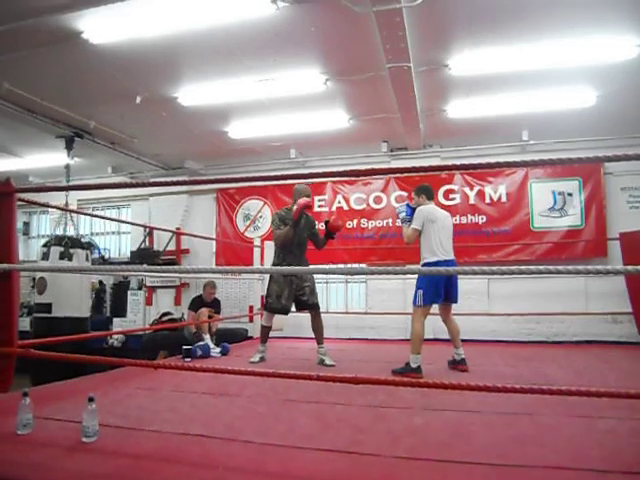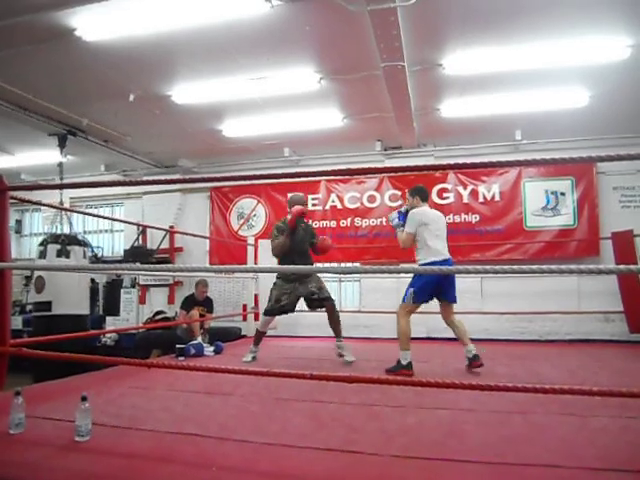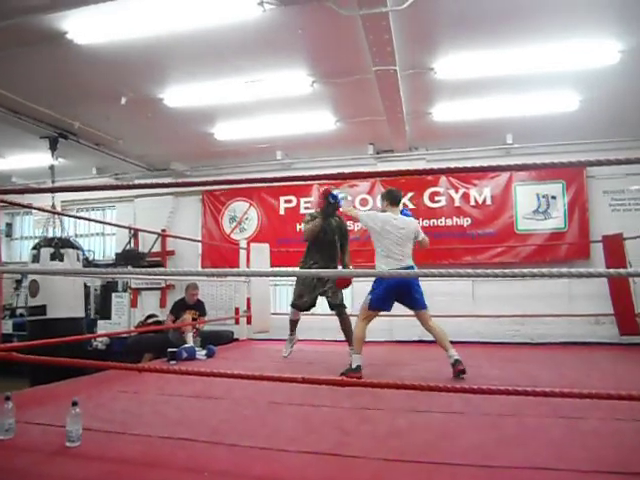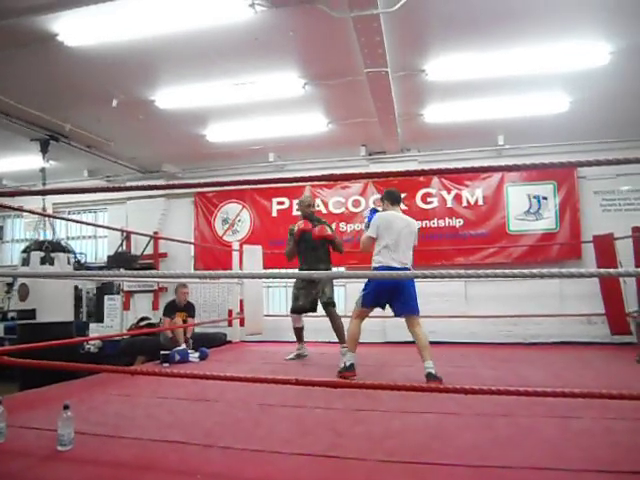
dt=0.4s
person 1, frame 1
left shoulder: (423, 210)
right shoulder: (445, 214)
left elbow: (409, 239)
left wrist: (405, 220)
left hip: (433, 267)
right hip: (450, 265)
left knee: (418, 316)
right knee: (446, 315)
left ankle: (414, 366)
right ankle: (459, 358)
person 1, frame 2
left shoulder: (415, 214)
right shoulder: (439, 215)
left elbow: (405, 243)
left wrist: (398, 225)
left hip: (428, 269)
right hip: (446, 266)
left knee: (403, 313)
right knee: (449, 316)
left ankle: (405, 363)
right ankle: (472, 355)
person 1, frame 3
left shoulder: (377, 218)
right shoulder: (411, 223)
left elbow: (350, 212)
right elbow: (424, 244)
left hip: (387, 279)
right hip: (409, 276)
left knee: (363, 319)
right knee: (427, 322)
left ankle: (355, 367)
right ankle: (455, 360)
person 1, frame 4
left shoulder: (381, 217)
right shoulder: (412, 223)
left elbow: (364, 246)
left wrist: (368, 226)
left hip: (381, 274)
right hip: (404, 276)
left knee: (357, 317)
right knee: (415, 326)
left ankle: (349, 365)
right ankle: (430, 371)
person 2, frame 1
left shoulder: (309, 219)
right shoulder: (281, 215)
left elbow: (319, 245)
right elbow: (278, 241)
left wrist: (329, 234)
right wrist: (294, 221)
left knee: (315, 310)
right knee: (270, 310)
left ankle: (322, 353)
right ankle: (262, 350)
person 2, frame 2
left shoulder: (308, 228)
right shoulder: (280, 227)
left elbow: (317, 249)
right elbow: (276, 252)
left wrist: (324, 244)
right wrist: (290, 231)
left hip: (308, 276)
right hip: (286, 278)
left knee: (330, 304)
right knee: (269, 314)
left ankle: (340, 346)
right ankle: (253, 350)
person 2, frame 3
left shoulder: (341, 223)
right shoulder: (312, 217)
left elbow: (344, 250)
right elbow: (307, 236)
left wrist: (346, 268)
right wrist: (323, 214)
right hip: (309, 270)
left knee: (340, 310)
right knee: (296, 307)
left ankle: (353, 350)
right ankle: (291, 338)
person 2, frame 4
left shoulder: (323, 225)
right shoulder: (295, 229)
left elbow: (340, 249)
right elbow: (288, 256)
left wrist: (331, 238)
right wrist: (296, 240)
left knee: (330, 309)
right knee: (296, 312)
left ankle: (345, 349)
right ankle: (301, 348)
